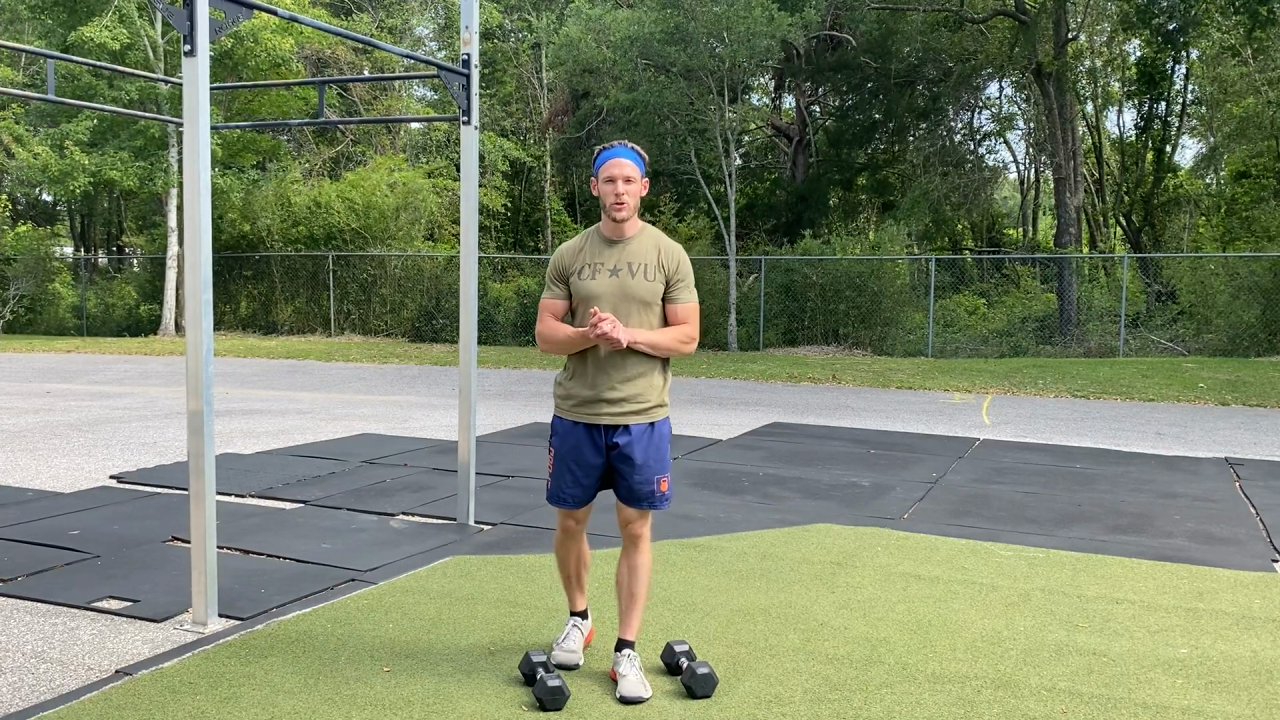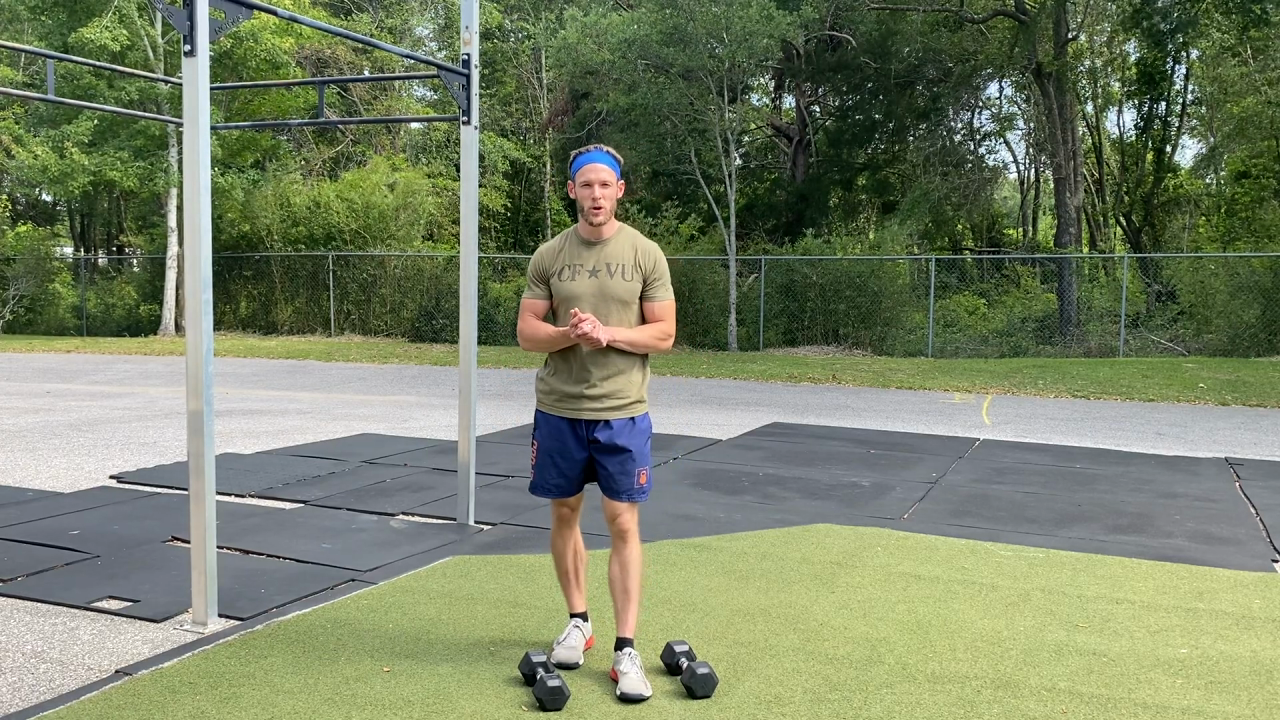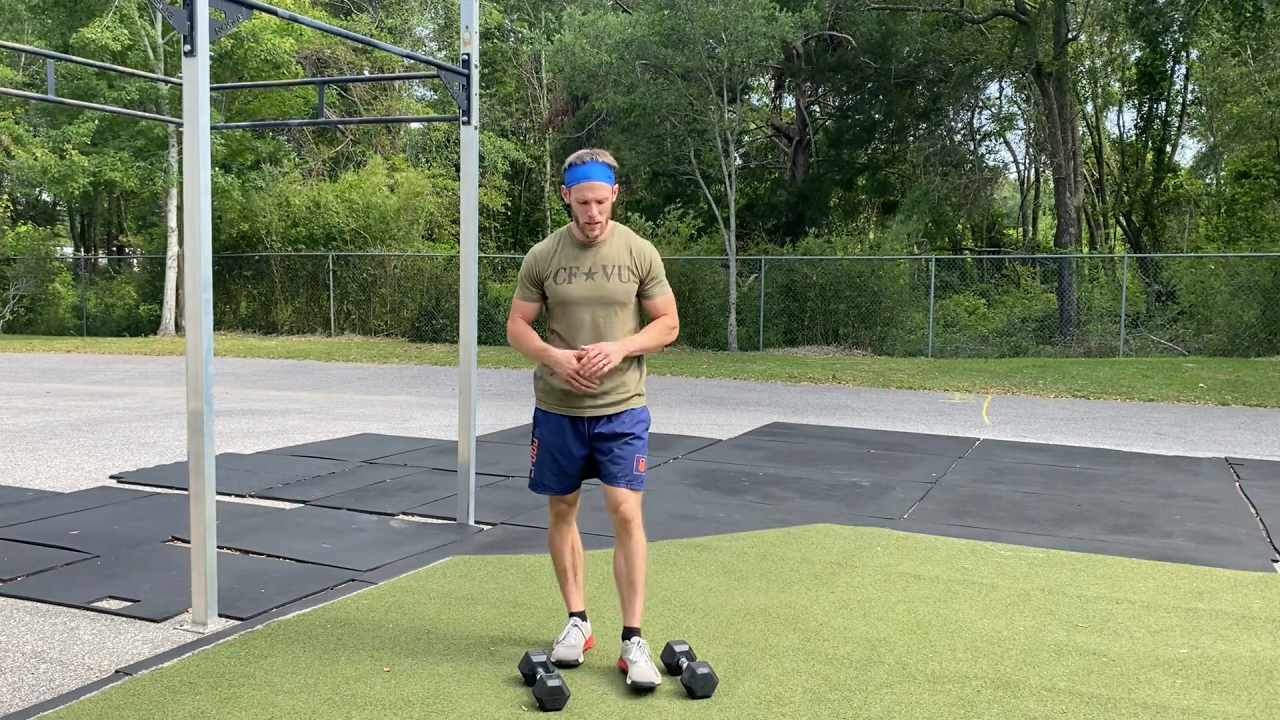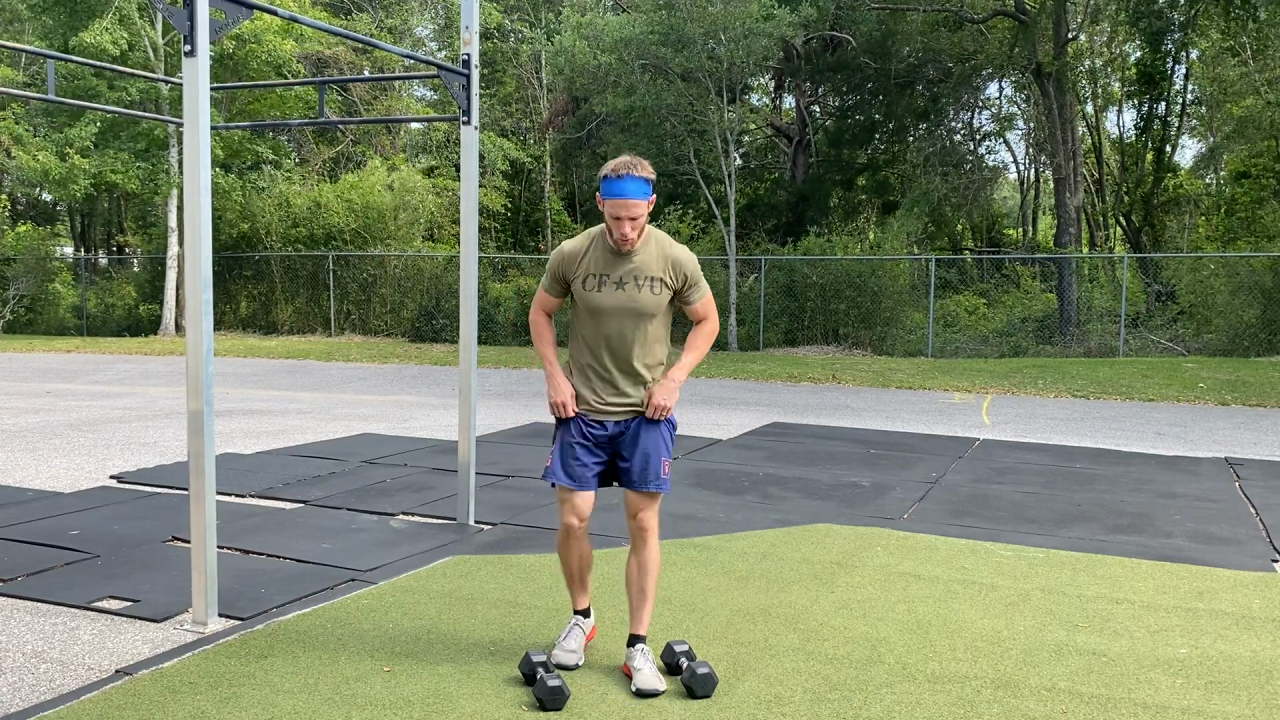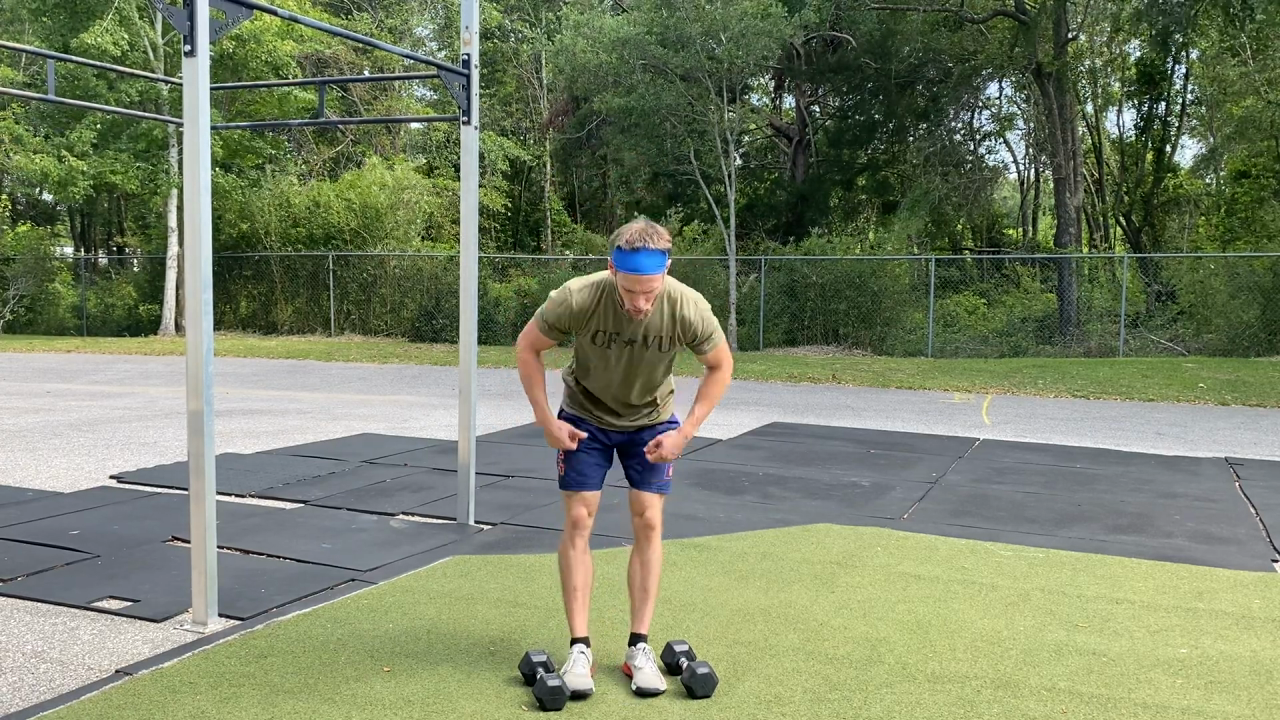
dt=0.5s
person 1, frame 1
left shoulder: (669, 254)
right shoulder: (568, 254)
left elbow: (687, 337)
right elbow: (545, 334)
left wrist: (628, 335)
right wrist: (589, 335)
left hip: (642, 417)
right hip: (577, 414)
left knee: (636, 530)
right knee: (571, 524)
left ankle: (627, 651)
right ankle: (578, 617)
person 1, frame 2
left shoulder: (645, 253)
right shoulder: (548, 255)
left elbow: (664, 334)
right elbow: (527, 332)
left wrist: (607, 333)
right wrist: (569, 333)
left hip: (623, 411)
right hip: (559, 409)
left knee: (623, 524)
right knee: (565, 514)
left ankle: (626, 650)
right ankle: (578, 621)
person 1, frame 3
left shoulder: (640, 252)
right shoulder: (542, 256)
left elbow: (668, 324)
right elbow: (517, 327)
left wrist: (620, 348)
right wrist: (552, 355)
left hip: (622, 407)
right hip: (558, 408)
left knee: (627, 513)
right knee: (562, 511)
left ankle: (634, 641)
right ankle: (577, 621)
person 1, frame 4
left shoulder: (676, 259)
right shoulder: (571, 254)
left elbow: (707, 321)
right elbow: (540, 313)
left wrist: (673, 380)
right wrist: (554, 375)
left hip: (646, 411)
right hip: (583, 409)
left knee: (643, 523)
right knee: (572, 521)
left ankle: (638, 646)
right ankle: (581, 617)
person 1, frame 5
left shoulder: (688, 308)
right shoulder: (576, 298)
left elbow: (721, 367)
right elbow: (528, 348)
left wrist: (685, 431)
right wrist: (547, 421)
left hip: (650, 420)
right hip: (585, 416)
left knee: (648, 522)
right knee: (579, 521)
left ankle: (639, 647)
right ankle: (579, 647)
